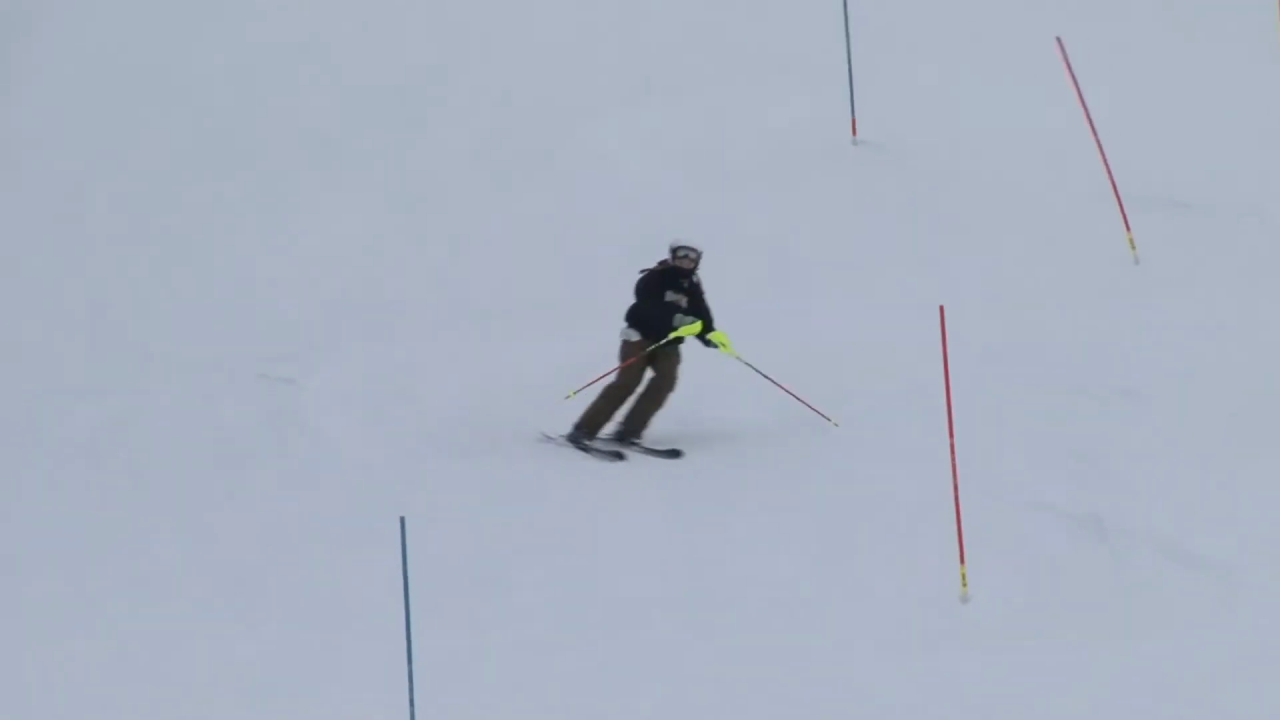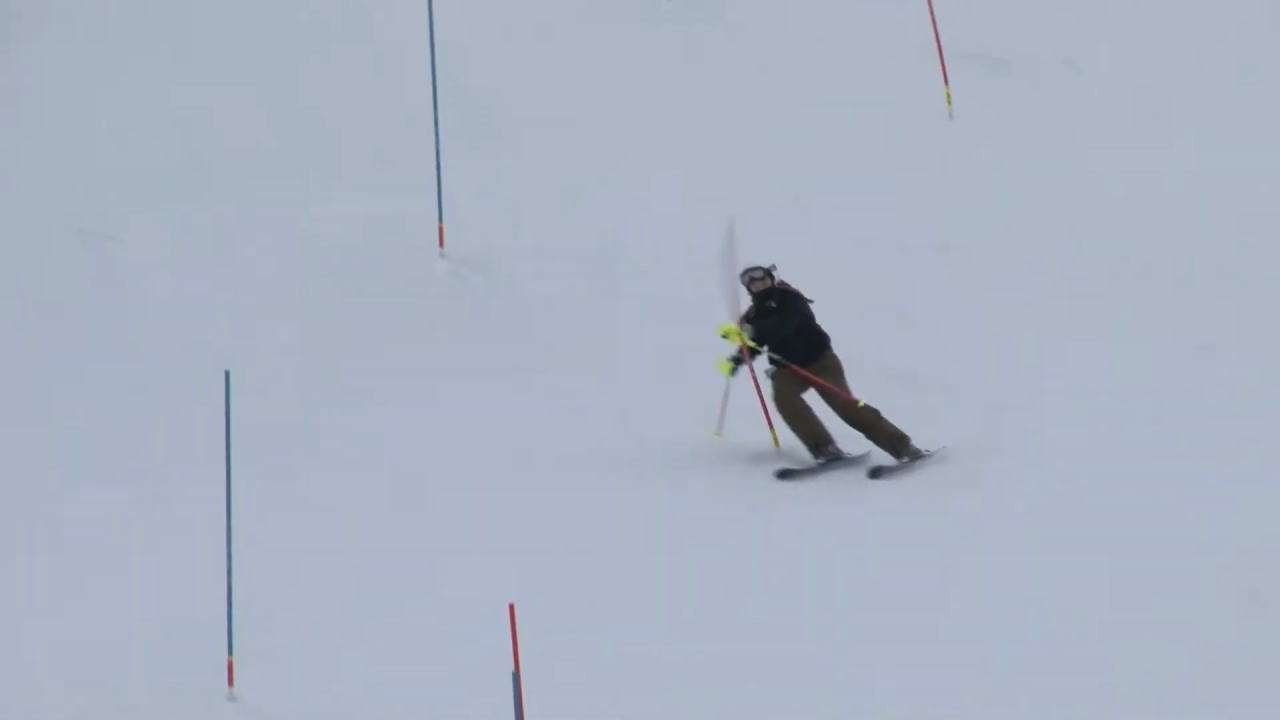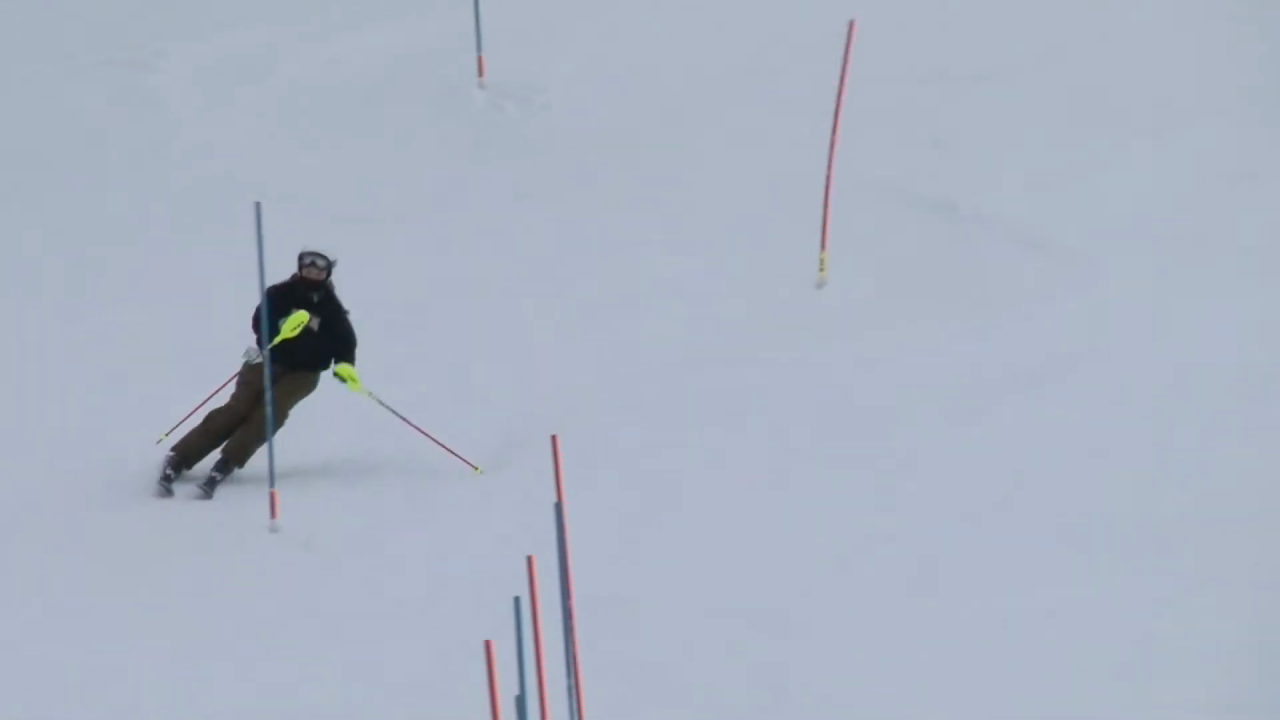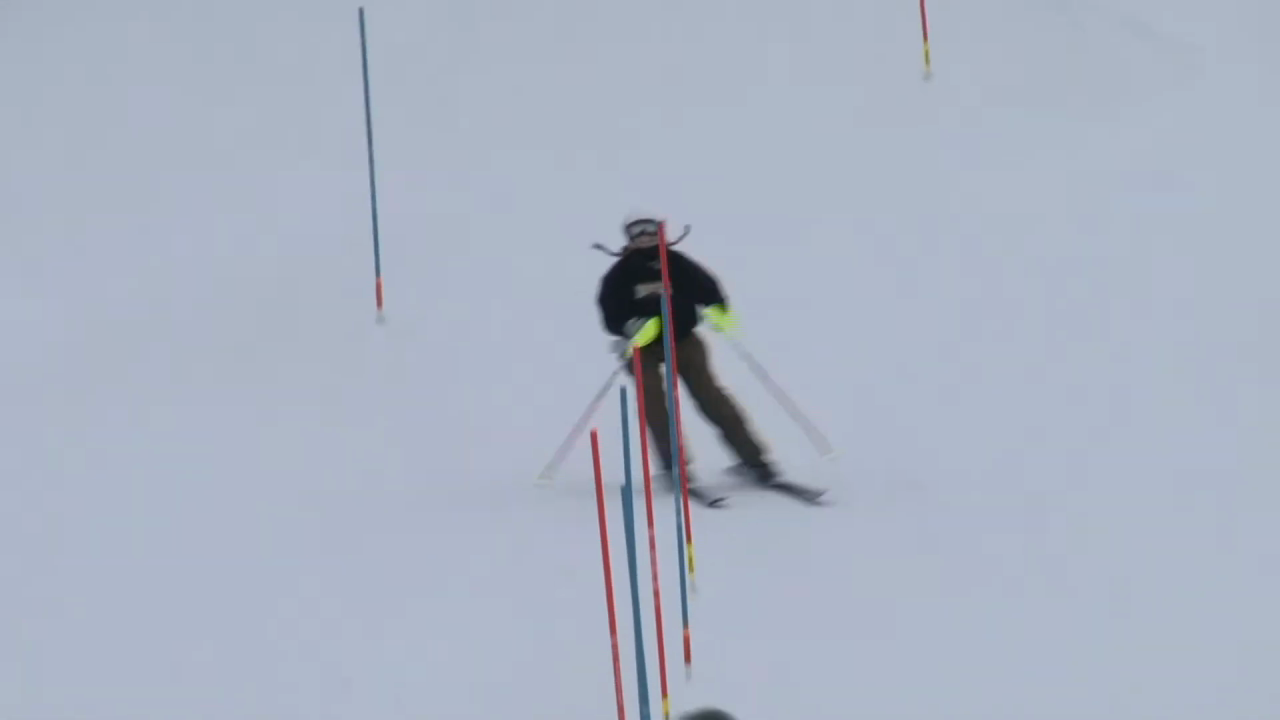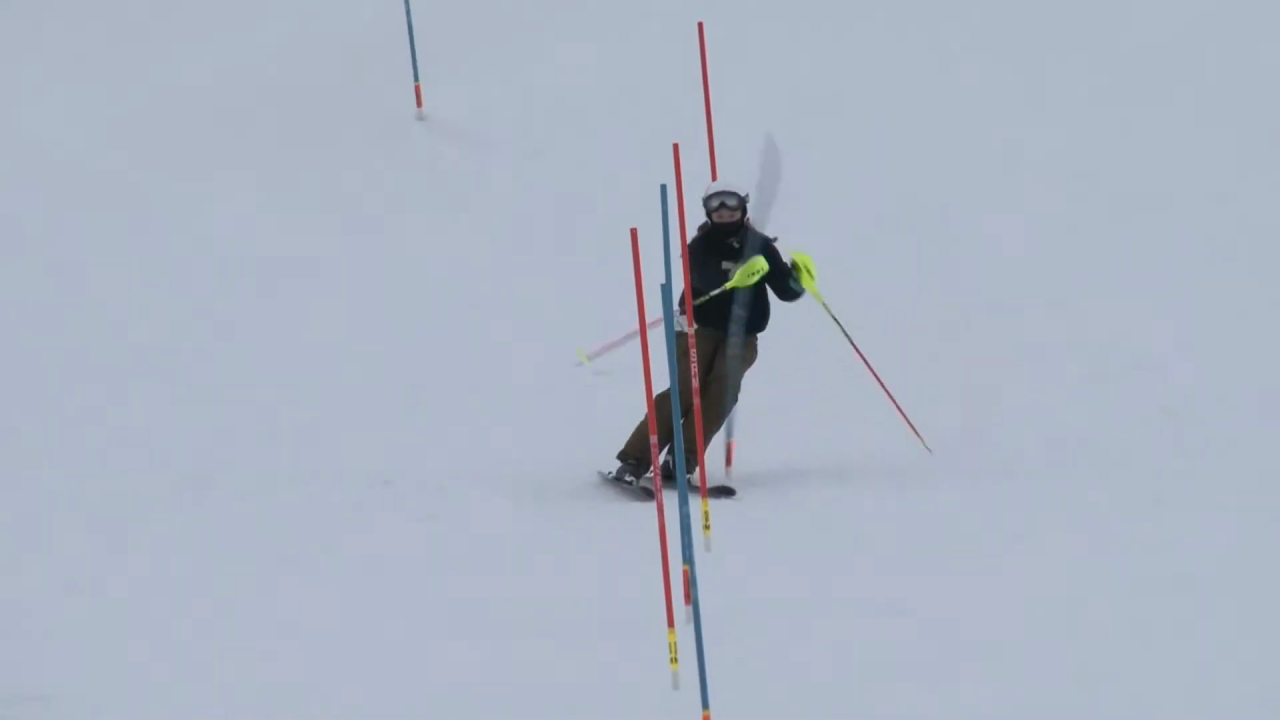
dt=1s
person 1, frame 1
left shoulder: (693, 290)
right shoulder: (654, 278)
left elbow: (704, 329)
right elbow: (648, 305)
left wrist: (714, 336)
right wrist: (676, 320)
left hip: (669, 344)
right hip: (640, 336)
left knee: (666, 378)
right knee: (627, 381)
left ankle: (629, 430)
right ankle: (584, 430)
person 1, frame 2
left shoulder: (791, 301)
right shoulder: (753, 315)
left elbow: (782, 325)
right elbow: (752, 343)
left wrist: (746, 330)
right wrist: (734, 361)
left hip: (819, 359)
right hip: (787, 368)
left knee: (844, 404)
right knee: (783, 394)
left ankle: (902, 446)
right ankle: (824, 447)
person 1, frame 3
left shoulder: (332, 310)
right shoulder: (282, 293)
left elbow: (344, 343)
right elbow: (260, 323)
left wrist: (345, 367)
right wrist: (283, 325)
left hip: (305, 372)
right hip: (270, 360)
left knee: (275, 409)
right knee: (238, 408)
left ankle: (226, 465)
right ankle: (179, 459)
person 1, frame 4
left shoulder: (678, 265)
right shoulder: (618, 276)
left elbow: (707, 289)
right elbow: (611, 315)
left wrist: (717, 310)
right wrist: (632, 327)
left hip: (682, 338)
right hip: (640, 345)
left knee: (707, 393)
right knee: (650, 391)
left ankle: (754, 459)
right ankle: (675, 466)
person 1, frame 5
left shoulder: (758, 247)
right shoulder: (701, 246)
left elbow: (785, 286)
right elbow: (703, 280)
left wrist: (798, 278)
right wrist: (734, 277)
left hip: (741, 333)
right hip: (699, 327)
left knee: (724, 384)
right knee: (686, 390)
left ankle: (681, 463)
right ankle: (632, 462)
